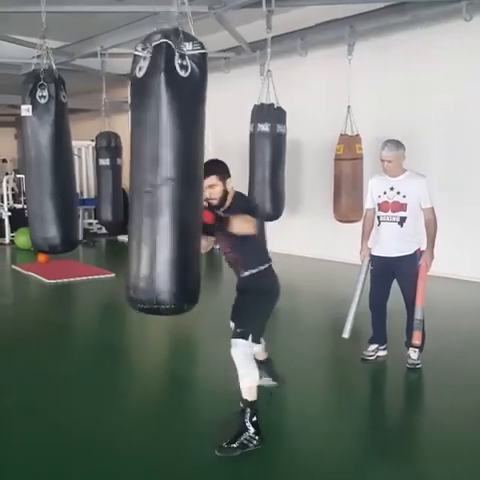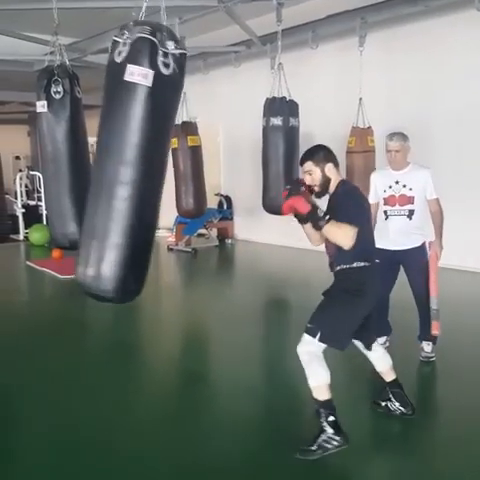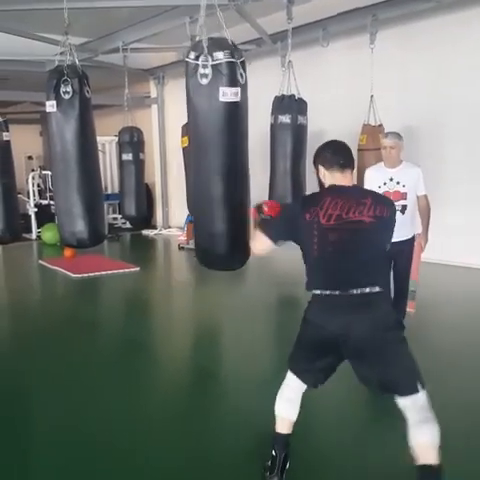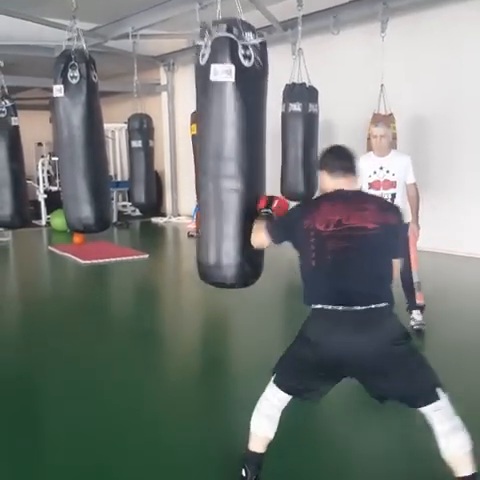
dt=1s
person 1, frame 1
left shoulder: (243, 204)
right shoulder: (216, 209)
left elbow: (248, 227)
right elbow: (204, 245)
left wrist: (212, 220)
left hip: (261, 282)
right hip: (249, 282)
left knee: (240, 349)
right knee: (243, 331)
left ankle: (250, 428)
right ankle: (266, 372)
person 1, frame 2
left shoulder: (348, 195)
right shoulder: (339, 197)
left elbow: (347, 240)
right elbow: (319, 239)
left wrist: (313, 213)
right wrist: (304, 211)
left hip: (354, 282)
right hip: (361, 282)
left knee: (308, 347)
right knee: (365, 341)
left ankle: (331, 429)
right ankle: (399, 399)
person 1, frame 3
left shoulder: (304, 207)
right shoulder: (383, 206)
left elbow: (257, 245)
left wrist: (263, 220)
left hip: (324, 311)
right hip: (373, 311)
left knee: (295, 381)
right knee: (414, 400)
person 1, frame 4
left shoulder: (305, 213)
right shoulder: (388, 212)
left elbow: (258, 238)
right elbow: (391, 269)
left wrist: (265, 216)
left hip: (324, 328)
right hip: (379, 328)
left knee: (276, 393)
right knee: (438, 407)
person 2, frame 1
left shoulder: (418, 182)
right shoulder: (375, 182)
left elbow: (430, 217)
left wrist: (429, 249)
right wrist: (364, 243)
left hip: (408, 254)
right hip: (379, 254)
left knee: (413, 303)
right knee: (376, 301)
left ankle: (414, 348)
right ankle: (378, 344)
person 2, frame 2
left shoulder: (423, 174)
right shoulder: (377, 176)
left elbow: (434, 207)
right elbow: (372, 209)
left wrist: (438, 240)
left hip: (414, 246)
right hip: (383, 247)
left knee: (422, 295)
right knee: (379, 294)
left ankle: (427, 340)
right ankle: (382, 335)
person 2, frame 3
left shoulder: (414, 172)
right shoulder: (371, 173)
left elbow: (423, 201)
left wrist: (424, 232)
left hip: (405, 238)
left knee: (402, 280)
left ankle: (397, 318)
person 2, frame 4
left shoulder: (403, 160)
right shoulder: (362, 162)
left elbow: (412, 191)
left wrist: (415, 222)
left knee: (407, 269)
left ankle: (415, 310)
